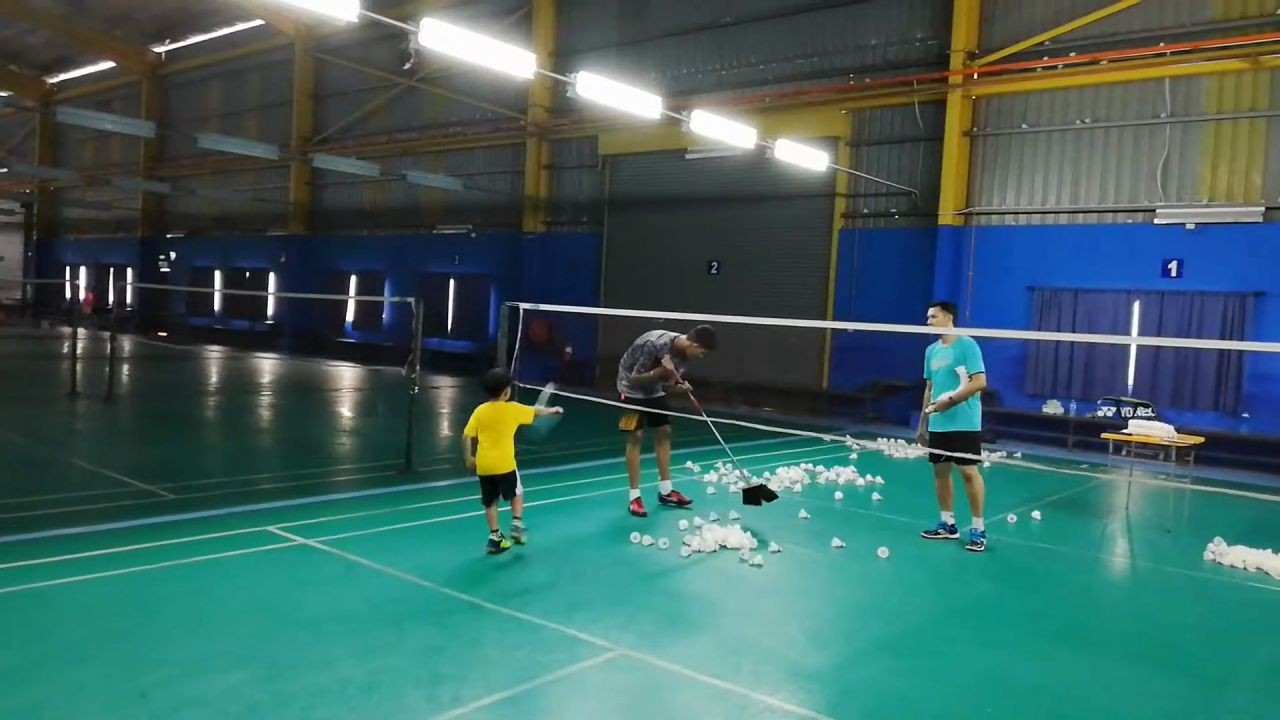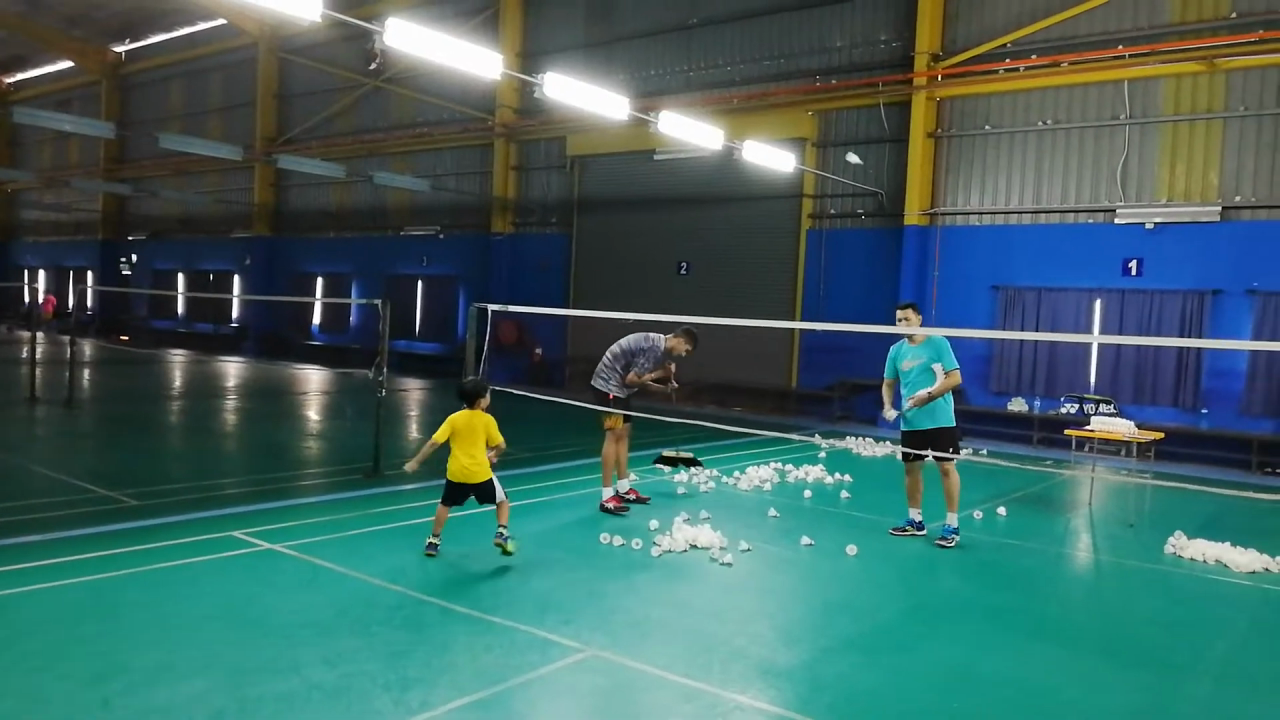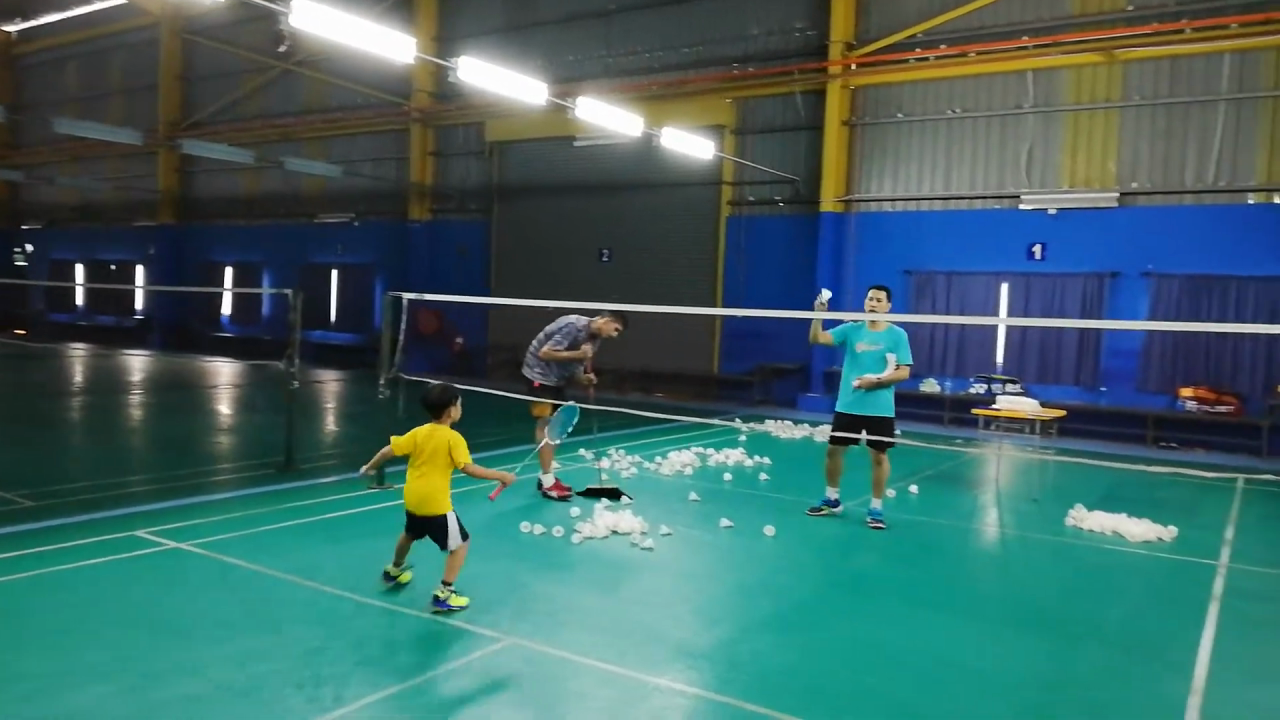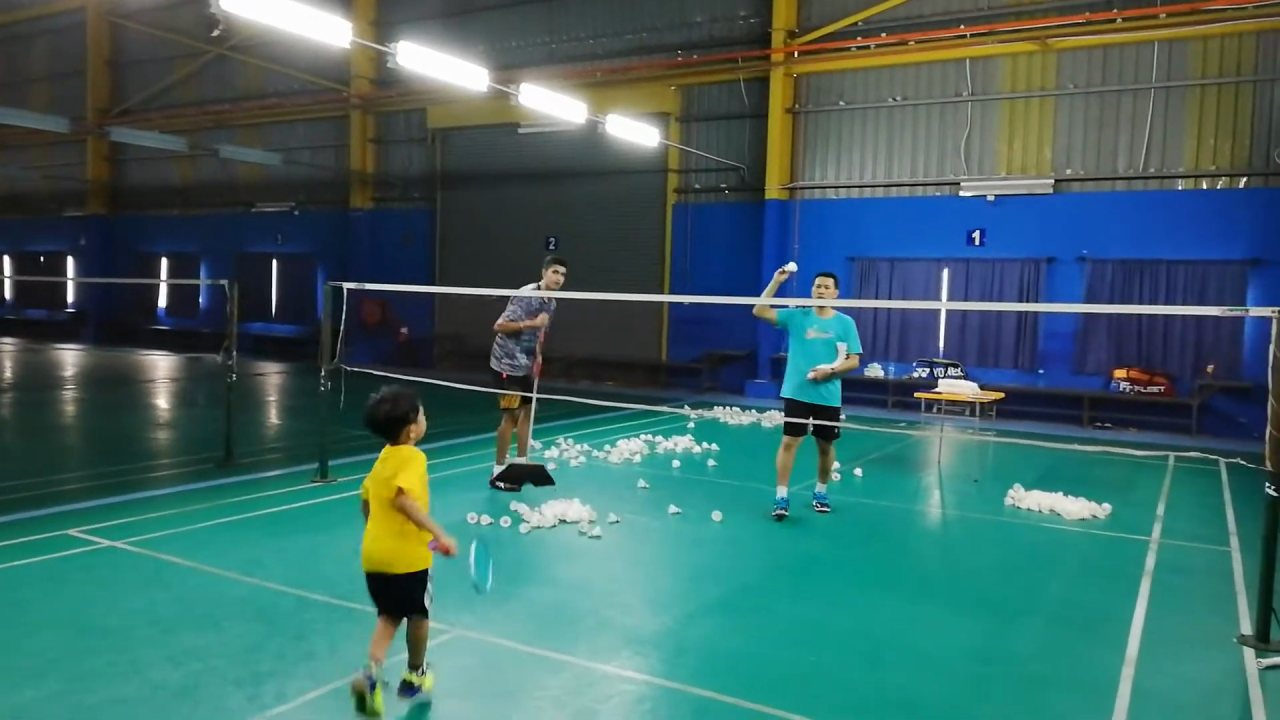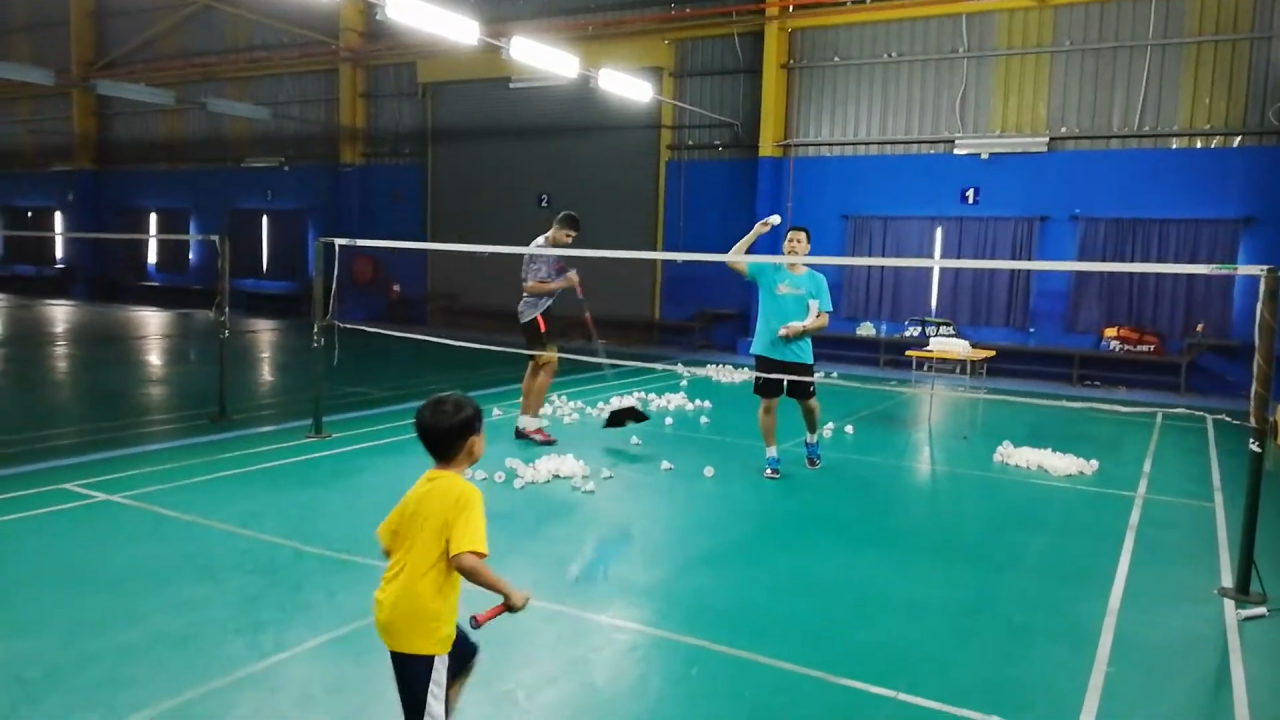
dt=0.7s
person 1, frame 1
left shoulder: (479, 411)
right shoulder: (512, 409)
left elbow: (467, 437)
right elbow: (537, 411)
left wrist: (469, 457)
right wrist: (554, 410)
left hip: (484, 466)
right hip: (505, 465)
left knee: (490, 502)
right knee: (515, 494)
left ankle: (495, 537)
right ankle: (517, 524)
person 1, frame 2
left shoulder: (453, 419)
right shoulder: (487, 420)
left elbow: (434, 442)
right elbow: (501, 446)
left wrist: (415, 461)
right wrist: (493, 456)
left hip: (456, 473)
right hip: (480, 473)
left knee: (445, 505)
right knee: (502, 501)
left ankle: (434, 541)
right ankle: (502, 533)
person 1, frame 3
left shoulder: (417, 433)
right shoulder: (453, 438)
left elbow: (390, 450)
right elbow: (468, 468)
left wrist: (370, 466)
right wrist: (501, 476)
left hip: (413, 499)
right hip: (435, 503)
left knee: (411, 533)
right knee: (460, 544)
left ankle: (395, 570)
right ankle: (443, 594)
person 1, frame 4
left shoulder: (383, 458)
right shoulder: (413, 457)
left elbow: (366, 501)
right elbow: (403, 499)
right wrist: (439, 534)
left hip: (374, 554)
right hip: (408, 556)
left knee: (389, 615)
right knee: (418, 614)
left ankle: (370, 676)
right ankle: (414, 676)
person 1, frame 5
left shoulder: (422, 488)
right shoulder: (465, 495)
left elbow: (388, 544)
right elbow: (465, 561)
right wrist: (507, 591)
left hip: (397, 609)
right hip: (419, 623)
left knee: (462, 661)
person 2, frame 1
left shoulder: (967, 345)
right shoulder: (932, 350)
left elbow: (979, 382)
left wrist: (949, 401)
right wrist: (923, 421)
left hip: (963, 423)
right hip: (938, 423)
left knee: (969, 471)
right knee: (940, 471)
left ankle: (978, 529)
right ankle: (948, 524)
person 2, frame 2
left shoulder: (938, 344)
right shoulder: (896, 350)
left elbow: (955, 378)
right elbow: (888, 384)
left wrist: (927, 396)
right wrist: (888, 405)
left hip: (940, 419)
right hip: (910, 422)
left knee: (946, 467)
right knee: (911, 468)
left ankle: (951, 526)
right ankle: (915, 520)
person 2, frame 3
left shoulder: (897, 335)
right shoulder: (851, 330)
left elbow: (904, 372)
right elbow: (816, 339)
left wrist: (876, 380)
right wrist: (818, 314)
left hip: (880, 408)
right hip: (847, 405)
left knee: (879, 456)
right knee: (834, 450)
left ankle: (875, 508)
right ankle: (831, 498)
person 2, frame 4
left shoulder: (845, 323)
right shoulder: (796, 316)
left elbow: (853, 361)
right elbow: (759, 311)
left wrist: (830, 371)
right wrist: (776, 282)
left hip: (828, 396)
right hip: (796, 393)
left knee: (826, 446)
right knee: (789, 442)
left ankle: (820, 492)
right ankle: (781, 498)
person 2, frame 5
left shoulder: (816, 280)
right shoulder: (767, 271)
left elbow: (823, 320)
right elbow: (732, 260)
left wrist: (802, 328)
right wrist: (756, 232)
left hip: (800, 353)
right hip: (767, 350)
left knee: (808, 402)
right knee: (768, 404)
left ankle: (812, 441)
right ankle: (771, 456)
person 3, frame 1
left shoulder: (682, 352)
right shoulder: (655, 345)
left elbow: (667, 381)
right elbow: (635, 378)
left wrist: (679, 387)
right wrist: (660, 371)
left hip: (654, 390)
right hip: (632, 389)
left knee: (664, 433)
right knee: (636, 437)
left ankle: (666, 490)
right ankle: (634, 496)
person 3, frame 2
left shoulder: (658, 345)
right shoulder: (655, 349)
left elbow: (637, 378)
right elbow: (632, 380)
left wrist: (663, 387)
right wrist: (660, 373)
left hip: (618, 386)
right hip: (608, 385)
left knee: (624, 433)
right knee: (614, 434)
left ankle: (623, 489)
right ankle: (607, 497)
person 3, frame 3
left shoulder: (594, 339)
right shoulder: (573, 326)
left elbow: (576, 365)
right elbow: (544, 353)
left wrist: (585, 378)
right wrist: (577, 354)
left hip: (557, 378)
right hip: (539, 373)
right knee: (545, 422)
left ankle: (547, 477)
right ankle: (547, 483)
person 3, frame 4
left shoulder: (551, 303)
right shoulder: (525, 296)
right elbow: (499, 326)
left wrist: (537, 355)
right wrist: (532, 323)
left hip: (525, 363)
right hip: (507, 363)
left knee: (529, 409)
right knee: (511, 414)
left ankle: (521, 463)
right ankle: (498, 473)
person 3, frame 5
left shoulder: (549, 248)
right shoulder: (540, 250)
right elbow: (532, 287)
left wrist: (564, 277)
right wrist: (564, 283)
left hip: (537, 313)
right hip: (535, 313)
left knee: (535, 367)
right knee: (548, 366)
left ankle: (524, 424)
right ankle: (533, 425)
